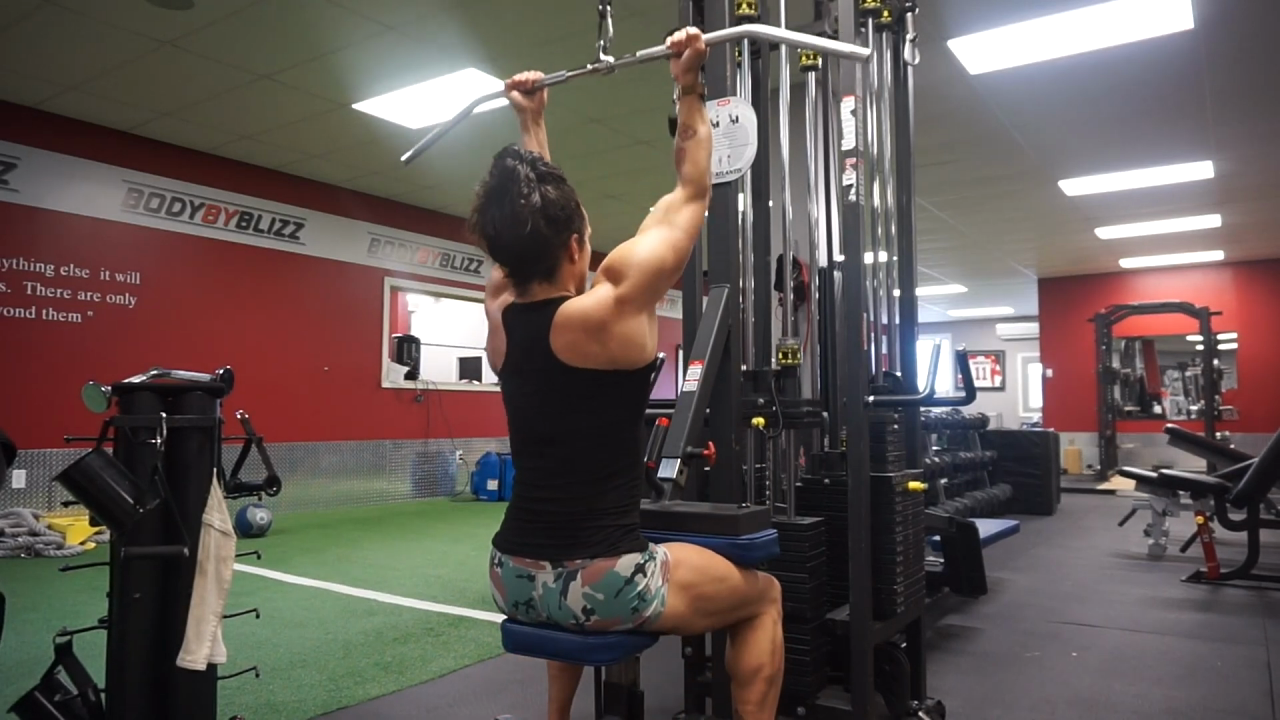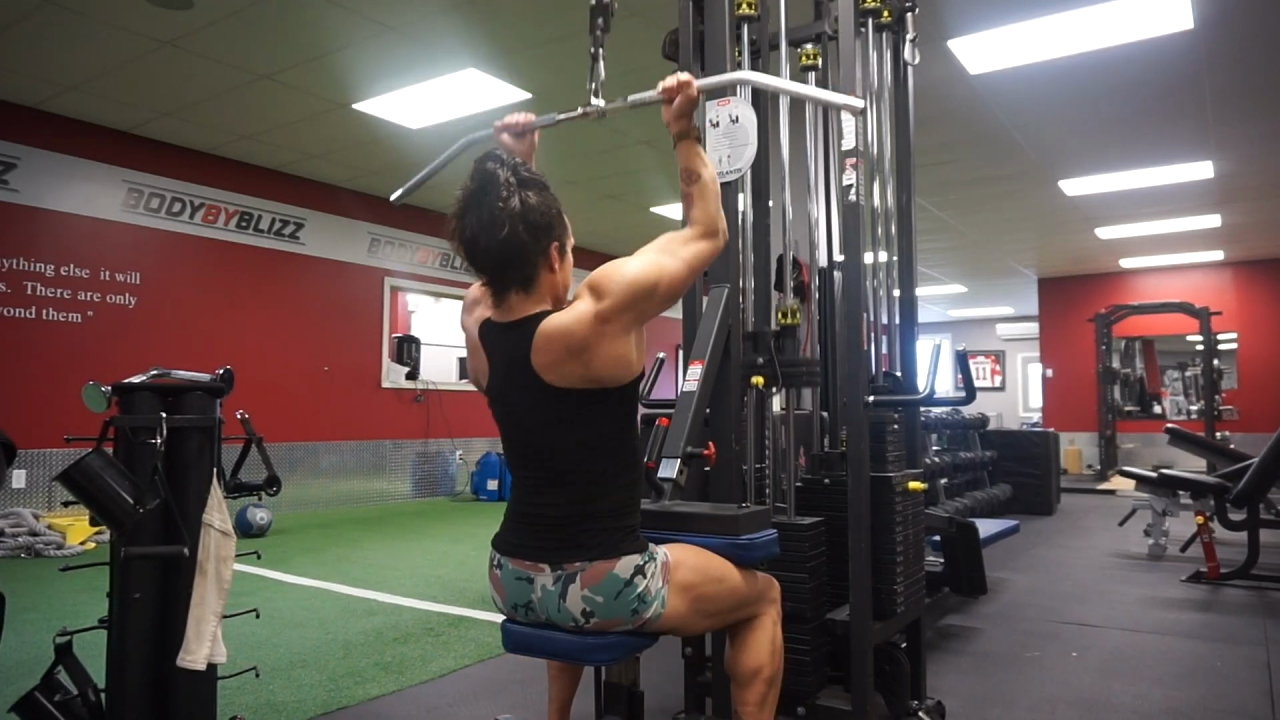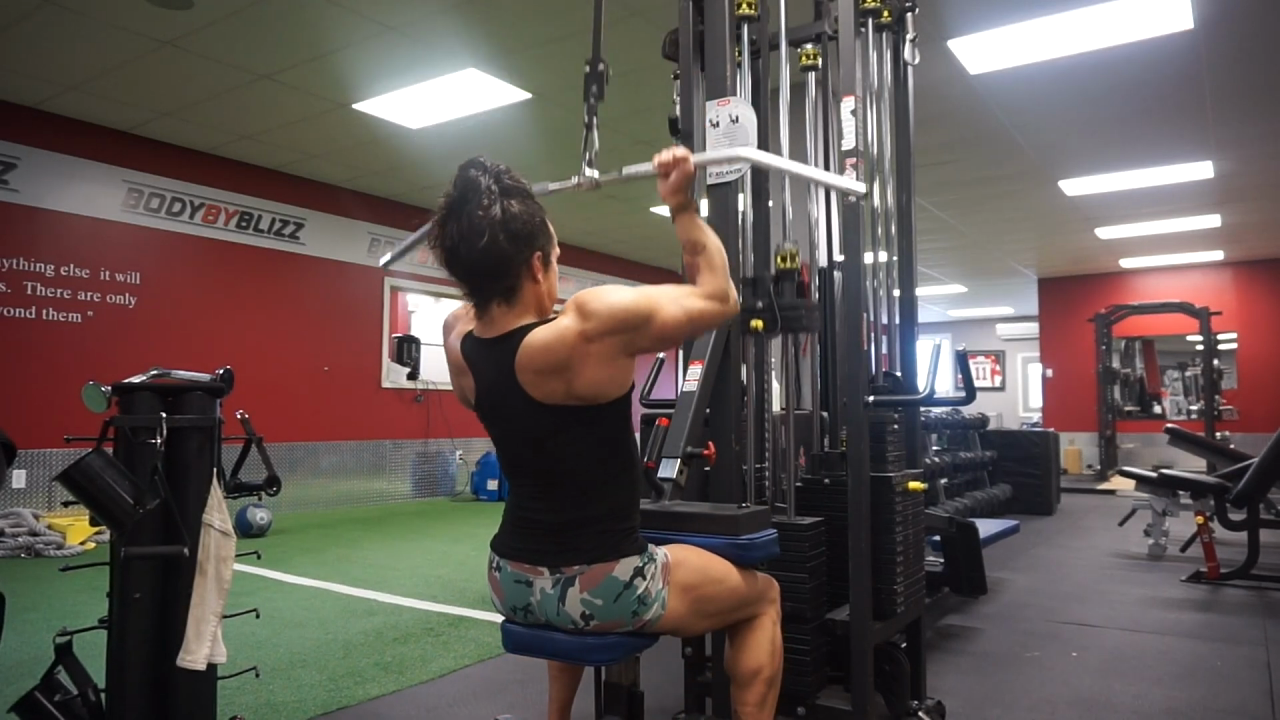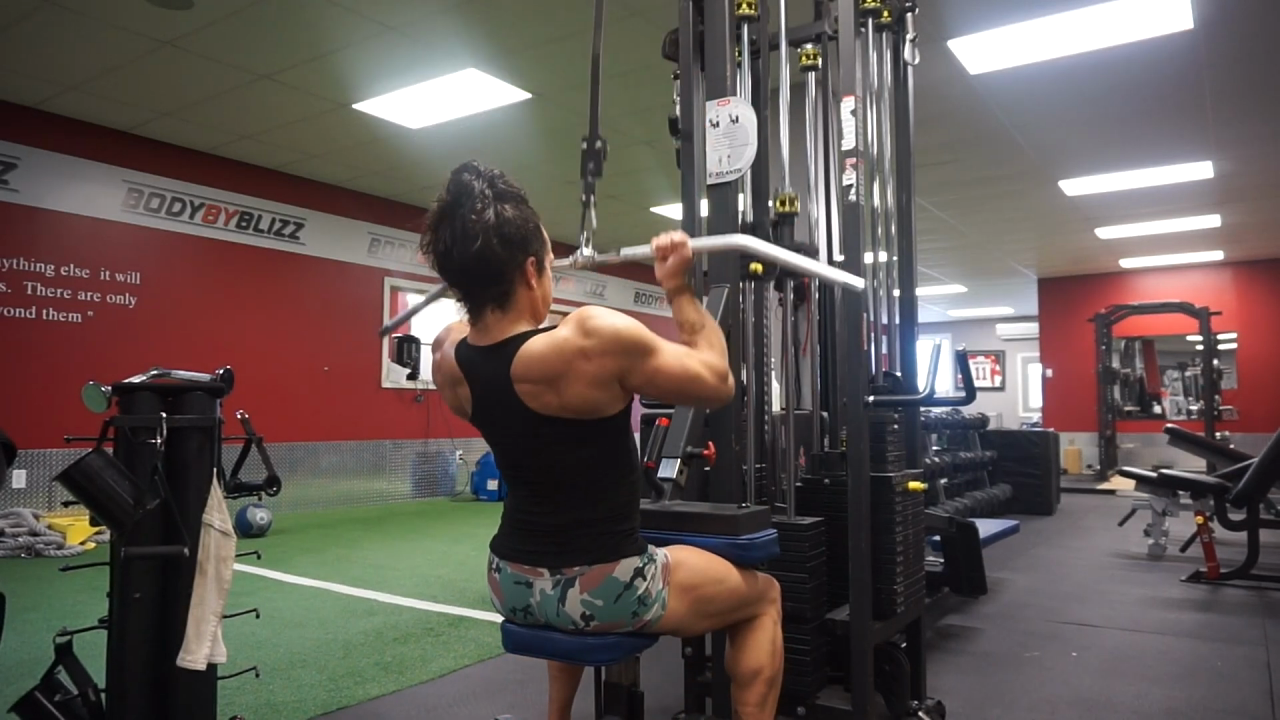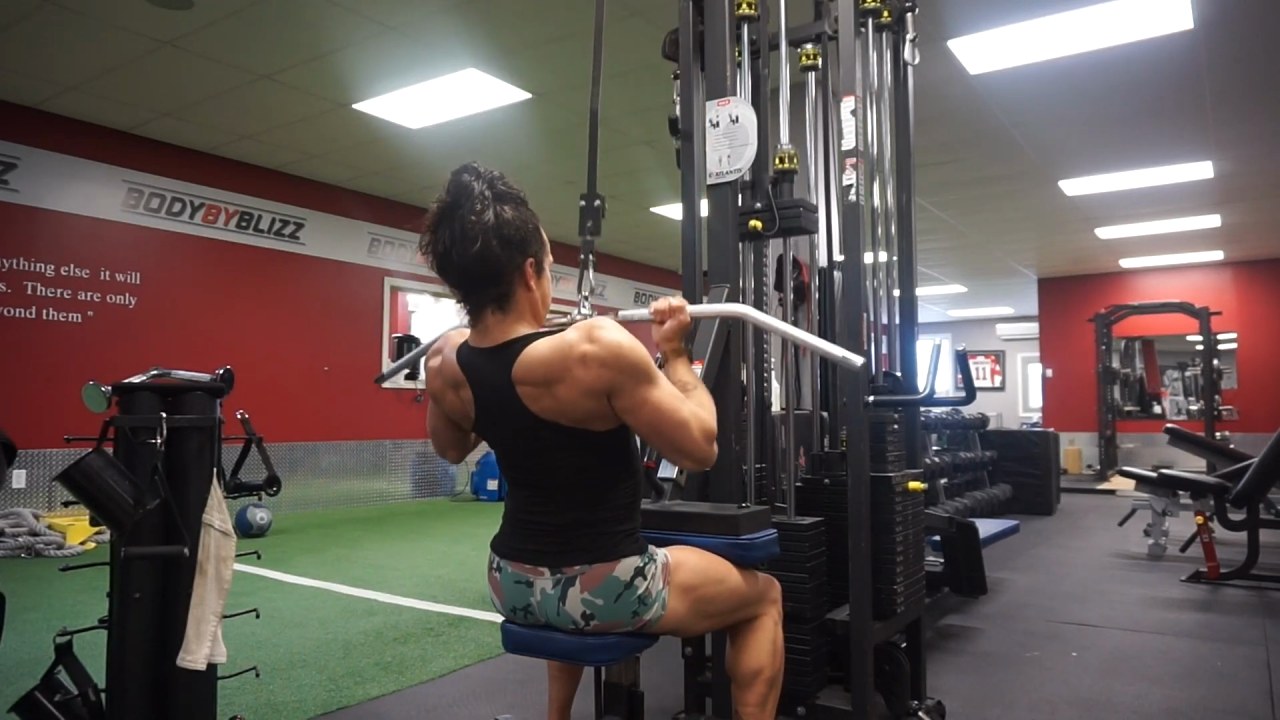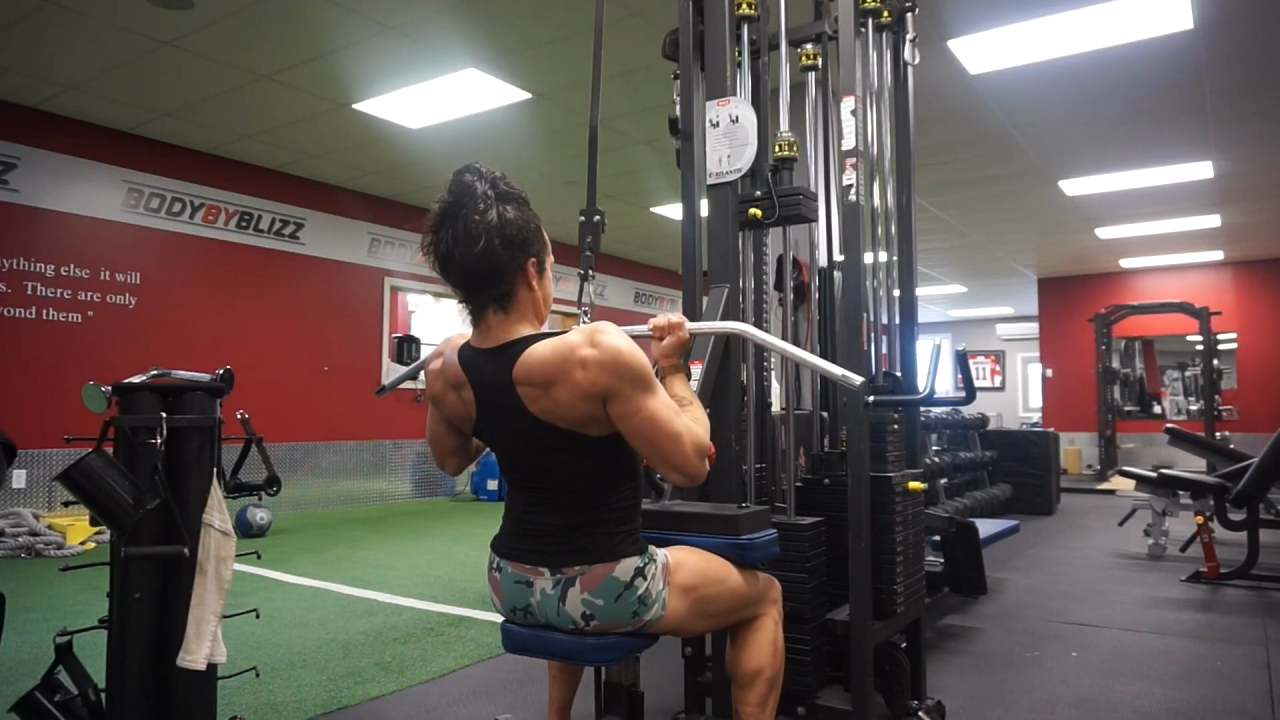
dt=0.2s
person 1, frame 1
left shoulder: (497, 308)
right shoulder: (613, 305)
left elbow: (528, 218)
right elbow: (693, 193)
left wrist: (529, 124)
right wrist: (689, 90)
left hip: (515, 579)
right hip: (598, 584)
right knee: (762, 595)
person 1, frame 2
left shoulder: (474, 320)
right shoulder: (601, 312)
left elbow: (508, 255)
right elbow: (708, 232)
left wrist: (517, 165)
right wrist: (683, 134)
left hip: (515, 582)
right hip: (602, 584)
right knee: (762, 595)
person 1, frame 3
left shoulder: (457, 339)
right shoulder: (590, 327)
right elbow: (717, 300)
left wrist: (494, 223)
right wrist: (683, 207)
left hip: (513, 584)
right hip: (603, 588)
right knee: (761, 597)
person 1, frame 4
left shoulder: (447, 355)
right shoulder: (590, 341)
right elbow: (716, 385)
right wrist: (682, 291)
left hip: (512, 584)
right hip: (602, 588)
right knee: (762, 597)
person 1, frame 5
left shoulder: (443, 364)
right shoulder: (593, 350)
right elbow: (702, 447)
right wrist: (674, 353)
left hip: (512, 585)
right hip: (602, 589)
right knee: (763, 596)
person 1, frame 6
left shoulder: (444, 367)
right shoulder: (593, 354)
right elbow: (690, 466)
right wrist: (672, 369)
left hip: (512, 585)
right hip: (603, 589)
right knee: (763, 597)
